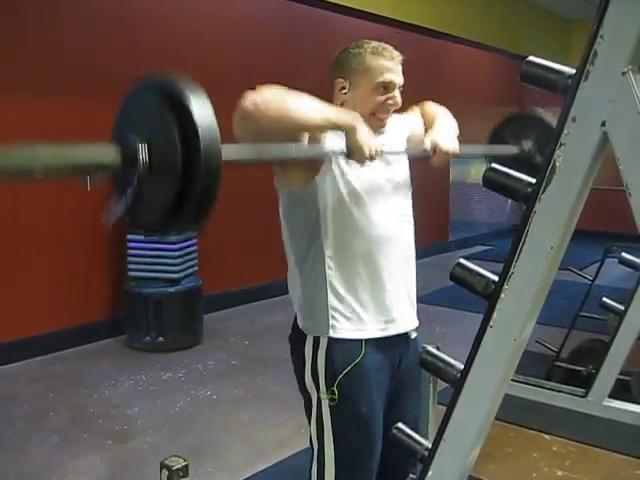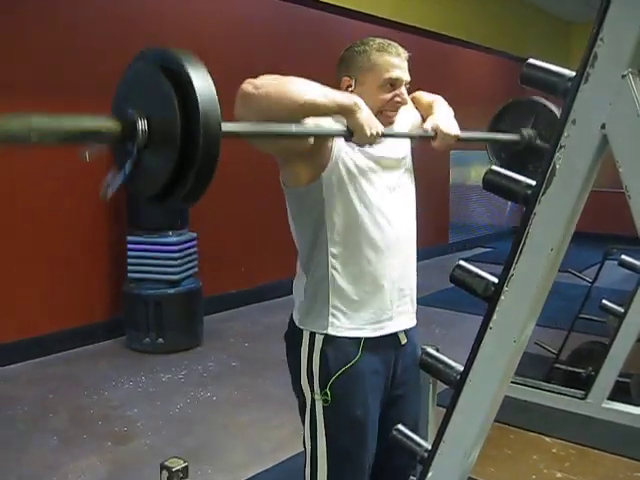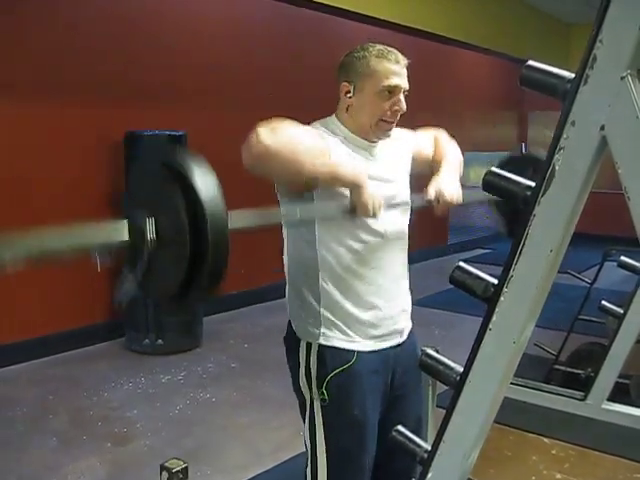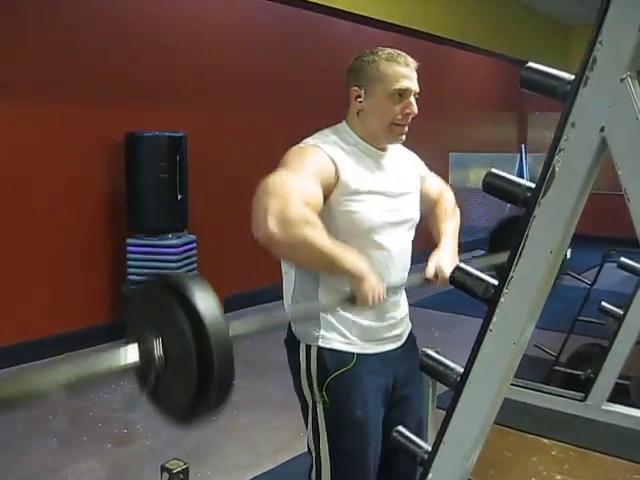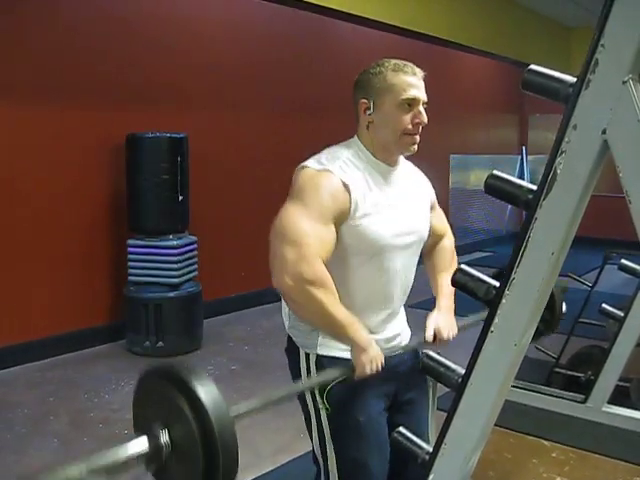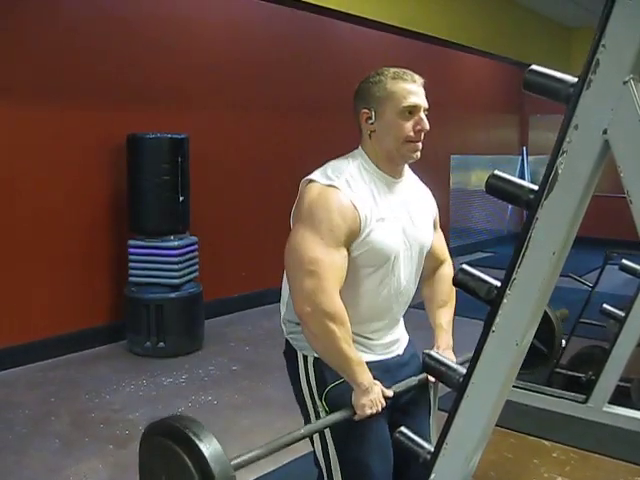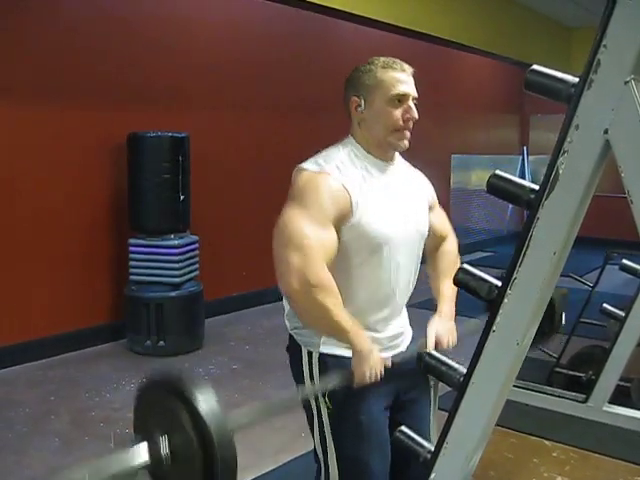
dt=0.2s
person 1, frame 1
left shoulder: (394, 132)
right shoulder: (311, 140)
left elbow: (433, 112)
right elbow: (253, 109)
left wrist: (443, 129)
right wrist: (347, 123)
left hip: (402, 332)
right hip: (341, 341)
person 1, frame 2
left shoulder: (396, 130)
right shoulder: (317, 139)
left elbow: (427, 99)
right elbow: (257, 95)
left wrist: (441, 118)
right wrist: (352, 108)
left hip: (399, 332)
right hip: (337, 342)
person 1, frame 3
left shoulder: (398, 143)
right shoulder: (313, 145)
left elbow: (442, 141)
right elbow: (264, 145)
left wrist: (446, 172)
right wrist: (354, 180)
left hip: (399, 338)
right hip: (336, 349)
person 1, frame 4
left shoulder: (407, 161)
right shoulder: (319, 157)
left elbow: (442, 200)
right elbow: (273, 221)
left wrist: (446, 245)
right wrist: (357, 268)
left hip: (398, 340)
right hip: (337, 351)
person 1, frame 5
left shoulder: (417, 180)
right shoulder: (328, 179)
left elbow: (441, 240)
right elbow: (294, 274)
left wrist: (444, 304)
right wrist: (357, 339)
left hip: (397, 348)
right hip: (332, 357)
person 1, frame 6
left shoulder: (420, 193)
right shoulder: (333, 194)
left elbow: (438, 267)
right elbow: (313, 302)
left wrist: (444, 342)
right wrist: (359, 381)
left hip: (397, 353)
right hip: (330, 362)
person 1, frame 7
left shoulder: (414, 179)
right shoulder: (327, 179)
left elbow: (443, 242)
right elbow: (301, 278)
left wrist: (444, 312)
right wrist: (358, 347)
left hip: (399, 348)
right hip: (336, 359)
